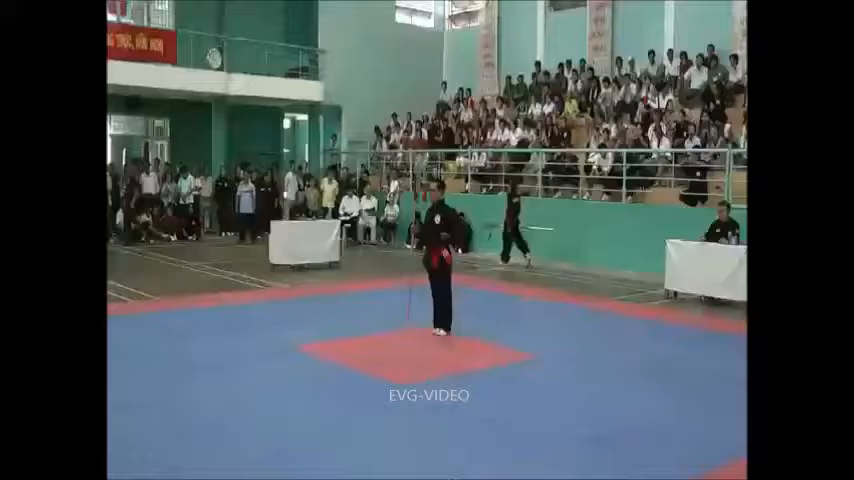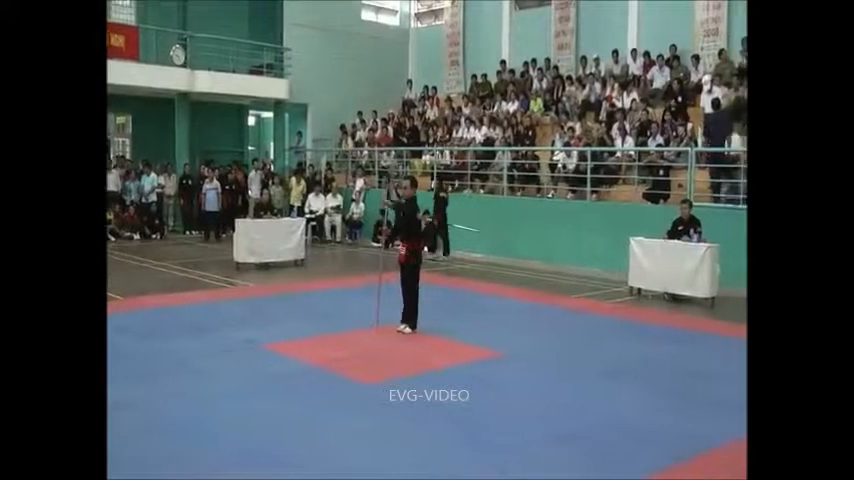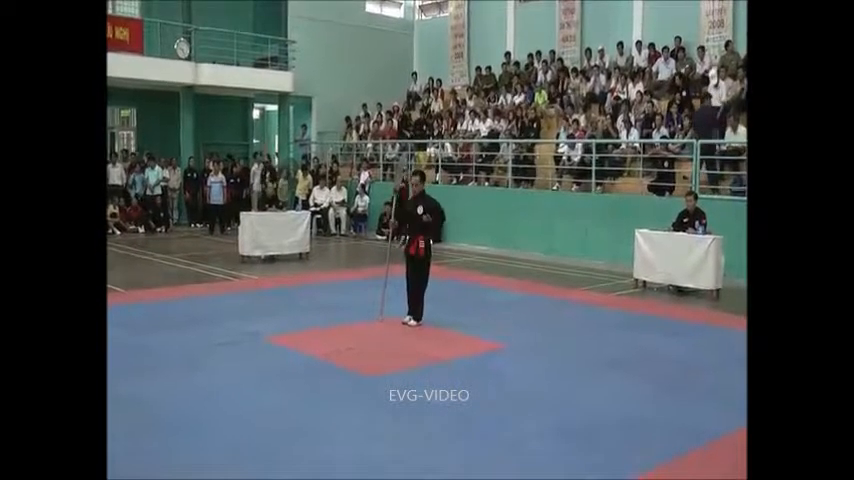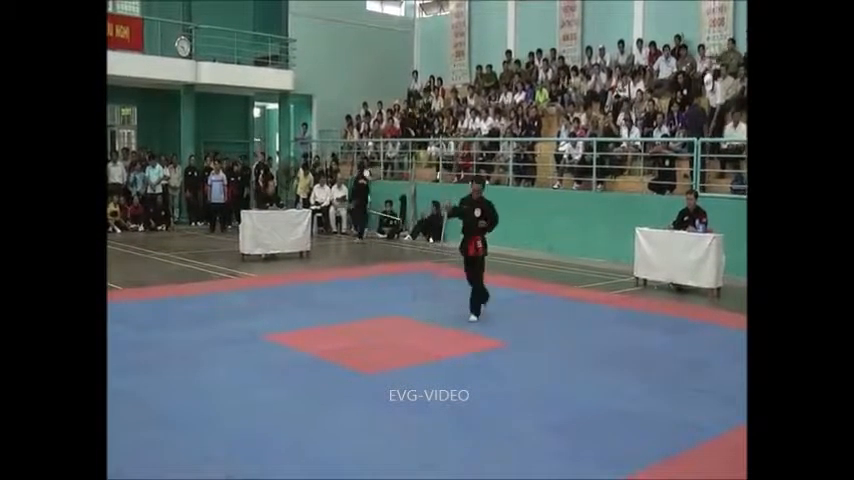
dt=1s
person 1, frame 1
left shoulder: (449, 212)
right shoulder: (430, 211)
left elbow: (457, 234)
left wrist: (448, 236)
right wrist: (418, 234)
left hip: (442, 255)
right hip: (430, 253)
left knee: (444, 290)
right knee: (435, 290)
left ankle: (445, 326)
right ankle: (438, 324)
person 1, frame 2
left shoulder: (411, 207)
right shoulder: (406, 206)
left wrist: (391, 205)
right wrist: (390, 232)
left hip: (411, 251)
right hip: (408, 249)
left knee: (411, 287)
right knee: (407, 287)
left ankle: (411, 323)
right ankle: (406, 320)
person 1, frame 3
left shoulder: (430, 202)
right shoulder: (409, 202)
left elbow: (441, 217)
left wrist: (430, 220)
right wrist: (397, 224)
left hip: (423, 244)
right hip: (411, 243)
left knee: (420, 281)
right knee: (411, 280)
left ankle: (417, 316)
right ankle: (412, 313)
person 1, frame 4
left shoulder: (487, 204)
right shoulder: (464, 201)
left elbow: (494, 220)
right elbow: (459, 213)
left wrist: (487, 225)
right wrist: (450, 211)
left hip: (478, 243)
right hip: (466, 241)
left knee: (477, 277)
right knee: (470, 276)
left ankle: (475, 312)
right ankle: (483, 297)
